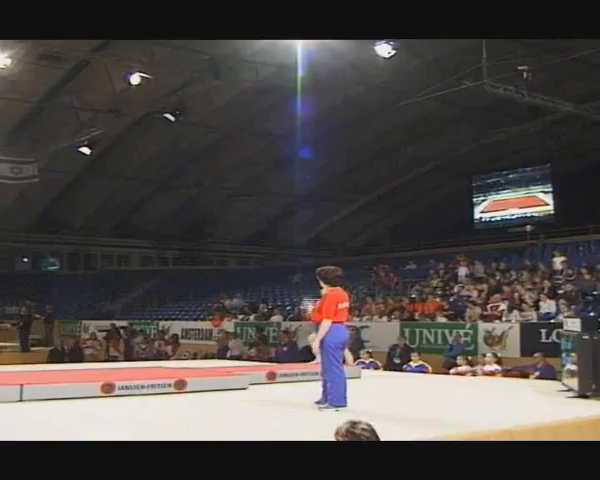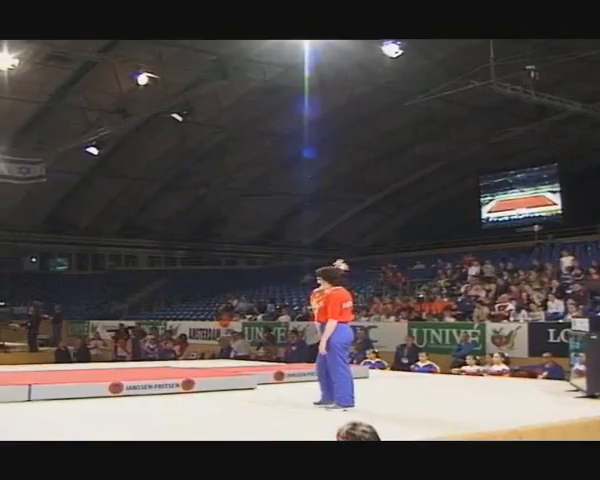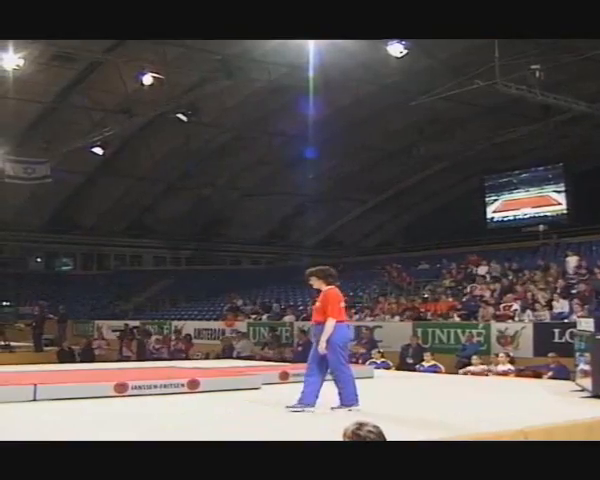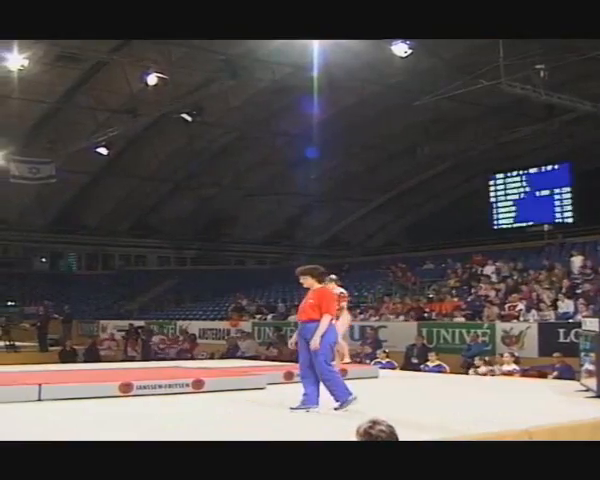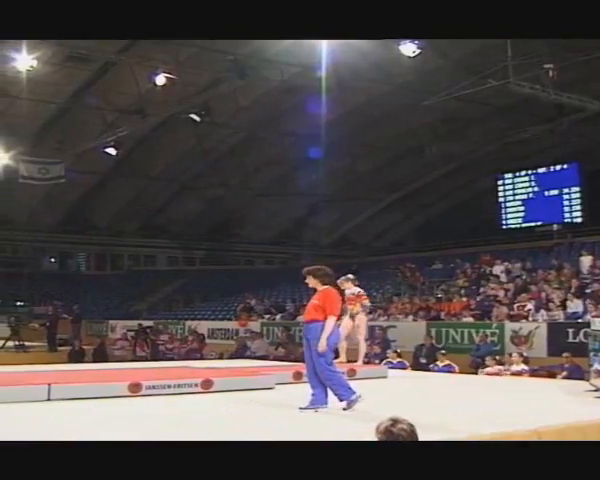
dt=0.5s
person 1, frame 1
left shoulder: (330, 295)
right shoulder: (342, 293)
left elbow: (327, 320)
left wrist: (317, 339)
left hip: (331, 333)
right hip: (340, 331)
left knee: (332, 368)
right knee: (330, 368)
left ankle: (336, 401)
right ankle: (327, 398)
person 1, frame 2
left shoulder: (334, 295)
right shoulder: (343, 292)
left elbow: (333, 320)
left wrist: (323, 340)
left hip: (336, 333)
right hip: (342, 331)
left knee: (339, 368)
right knee: (323, 366)
left ankle: (344, 401)
right ankle: (329, 397)
person 1, frame 3
left shoulder: (332, 294)
right shoulder: (326, 293)
left elbow: (332, 319)
left wrist: (323, 340)
left hip: (334, 334)
right hip: (324, 334)
left knee: (339, 368)
right knee: (314, 369)
left ankle: (350, 401)
right ankle: (307, 401)
person 1, frame 4
left shoulder: (325, 292)
right shoulder: (310, 293)
left elbow: (327, 316)
left wrist: (317, 336)
right wrist: (295, 335)
left hip: (321, 332)
right hip: (305, 333)
left knee: (323, 368)
right knee: (306, 369)
left ankle: (345, 396)
right ankle: (310, 401)
person 1, frame 5
left shoulder: (330, 293)
right shoulder: (318, 294)
left elbow: (331, 317)
left wrist: (324, 338)
left hip: (323, 333)
right hip: (311, 333)
left knee: (325, 368)
right knee: (313, 370)
left ankle: (349, 395)
right ankle: (319, 401)
